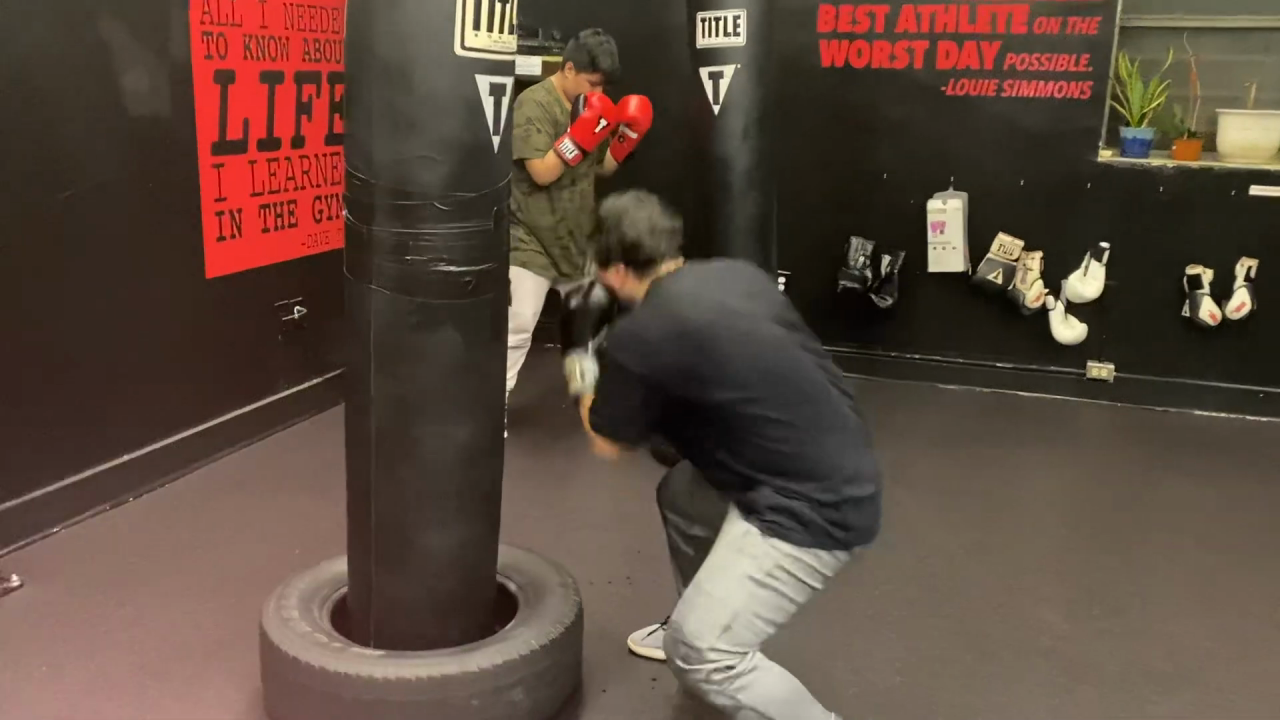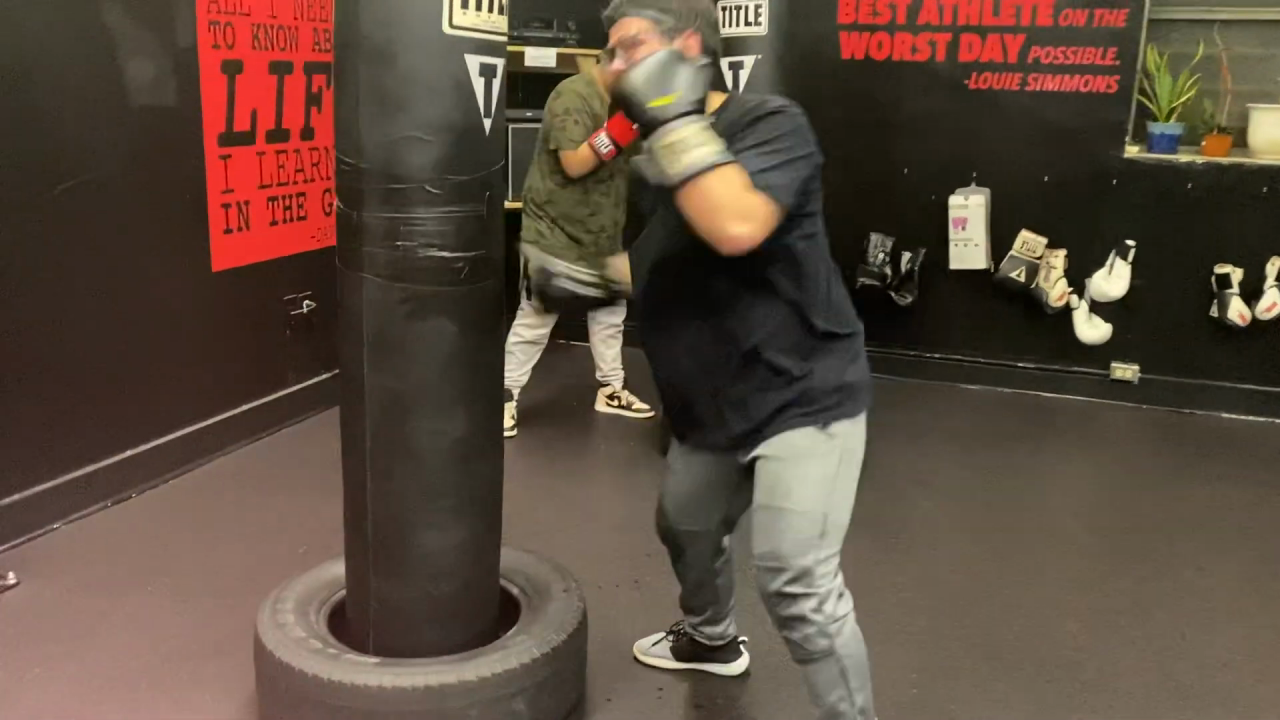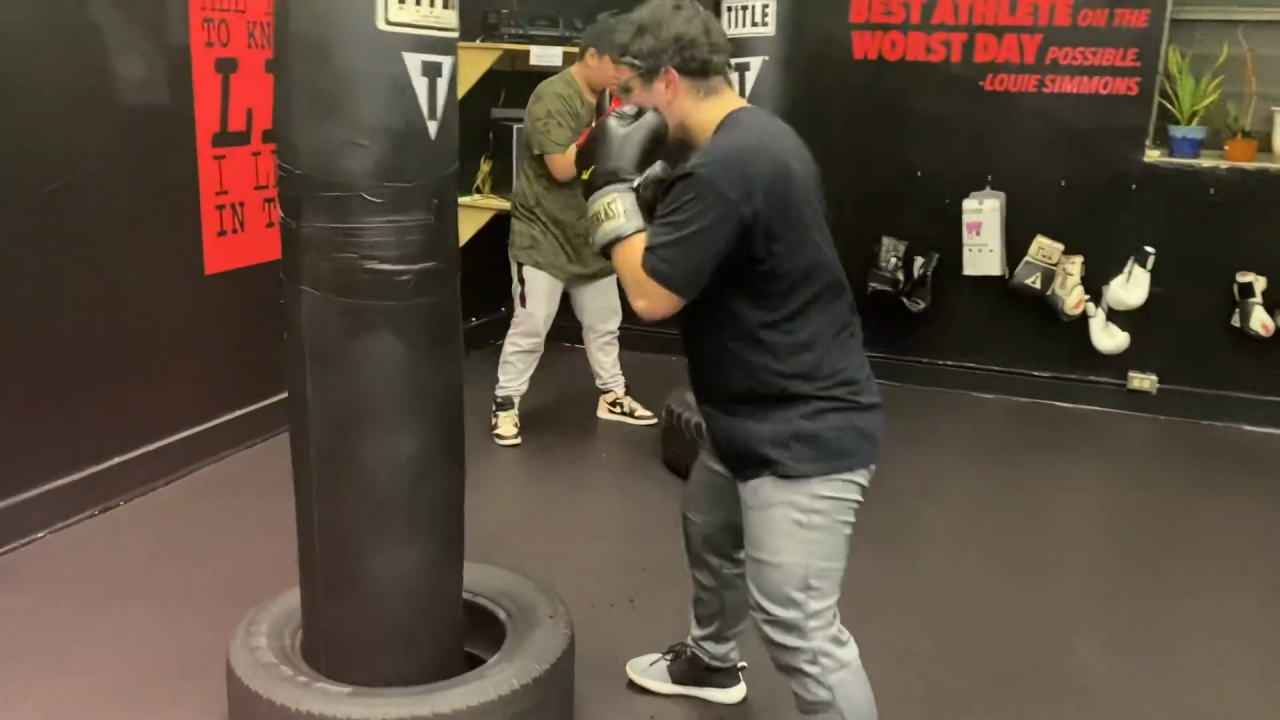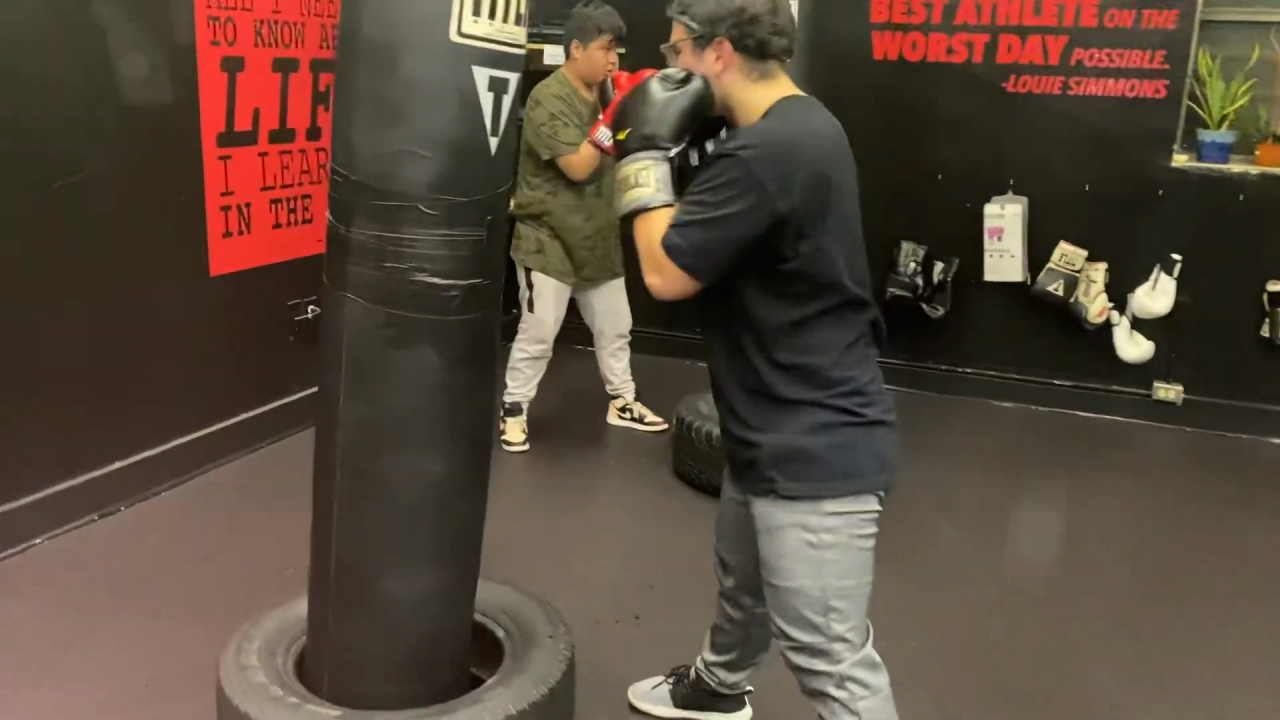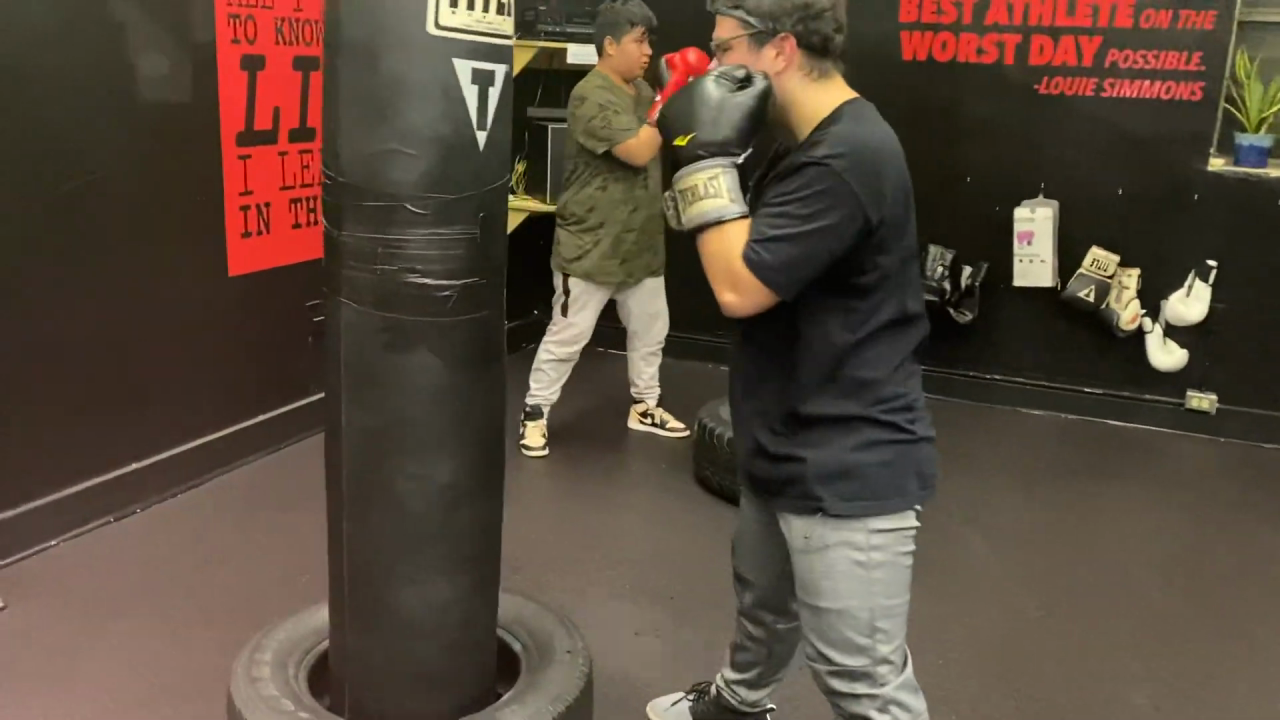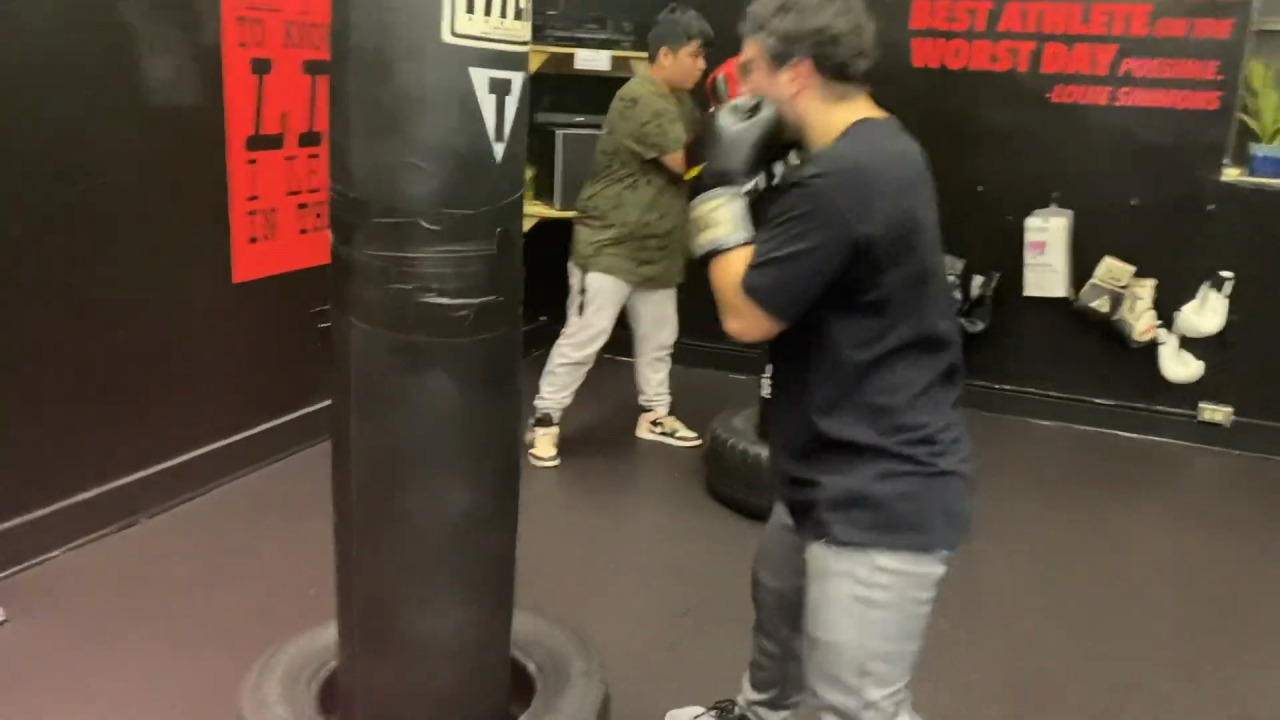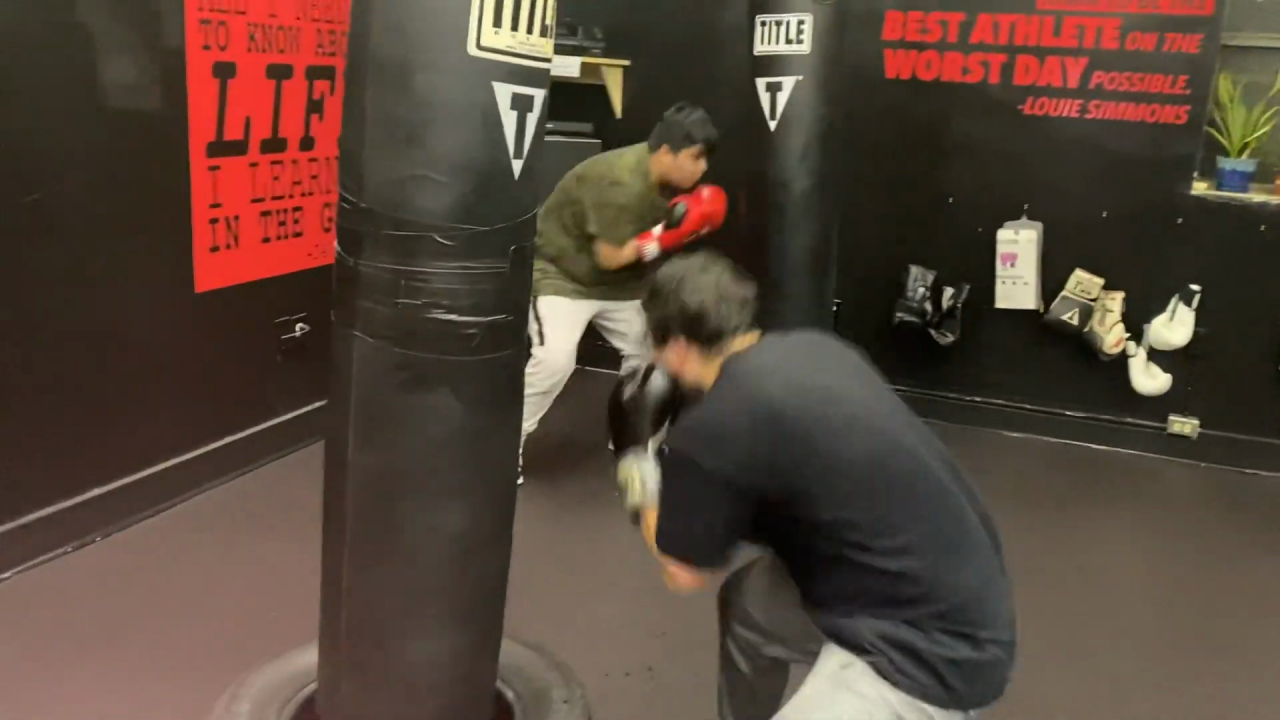
dt=0.3s
person 1, frame 1
left shoulder: (642, 337)
right shoulder: (736, 278)
left elbow: (609, 440)
left wrist: (580, 349)
left hip: (810, 508)
right hip: (826, 471)
left knee: (705, 653)
right knee: (683, 496)
right ankle: (697, 639)
person 1, frame 2
left shoulder: (771, 122)
right shoulder: (660, 151)
left elbow: (739, 229)
left wrist: (671, 115)
left hip: (809, 398)
right hip: (716, 400)
left knee: (796, 580)
right knee: (684, 520)
right ankle: (711, 636)
person 1, frame 3
left shoulder: (722, 168)
right shoulder: (762, 137)
left elbow: (652, 297)
left wrist: (613, 184)
right wrist: (652, 197)
left hip: (807, 432)
right hip: (756, 415)
left knee: (798, 628)
right knee: (710, 525)
right ankle: (711, 659)
person 1, frame 4
left shoulder: (762, 154)
right shoulder: (809, 126)
left elbow: (666, 274)
left wrist: (646, 150)
right wrist: (663, 150)
left hip: (814, 447)
right hip: (780, 430)
left knee: (826, 654)
right knee: (743, 571)
person 1, frame 5
left shoulder: (847, 158)
right shoulder: (825, 141)
left elbow: (739, 289)
right elbow: (757, 252)
left wrist: (706, 158)
right wrist: (704, 154)
left hip: (847, 467)
right hip: (791, 449)
right knee: (763, 594)
person 1, frame 6
left shoulder: (844, 176)
right shoulder: (881, 149)
left elbow: (747, 316)
right elbow: (792, 265)
left wrist: (722, 186)
right wrist: (735, 179)
left hip: (879, 490)
right hip: (832, 466)
right knee: (780, 596)
person 1, frame 7
left shoulder: (717, 434)
right shoulder: (811, 348)
left elbow: (685, 570)
left wrist: (638, 458)
left hip: (935, 643)
right knee: (745, 601)
person 2, frame 1
left shoulder: (588, 105)
right shoulder: (534, 105)
left elbow: (601, 168)
right elbow: (541, 173)
left wrist: (627, 136)
right wrist: (583, 132)
left hip: (574, 238)
right hip: (529, 239)
right knee: (516, 326)
person 2, frame 2
right shoulder: (573, 94)
left elbow: (633, 164)
right elbow: (574, 164)
right wrist: (620, 128)
left hip: (599, 231)
right hip: (553, 229)
left knee: (610, 313)
right knee: (534, 319)
left ankle: (610, 389)
right ankle: (505, 395)
person 2, frame 3
left shoulder: (607, 99)
right shoulder: (552, 97)
right elbow: (563, 168)
left hip: (590, 236)
right hip: (543, 236)
left knee: (604, 322)
right knee: (530, 328)
left ankle: (612, 395)
right ankle: (505, 405)
person 2, frame 4
left shoulder: (604, 91)
right shoulder: (548, 99)
right elbow: (577, 167)
left hip: (599, 240)
right hip: (548, 242)
left knee: (615, 327)
right knee: (537, 334)
left ankle: (621, 401)
right ankle: (513, 411)
person 2, frame 5
left shoulder: (640, 90)
right shoulder: (591, 96)
right elbow: (641, 151)
right wrist: (672, 95)
left hip: (639, 241)
right hip: (591, 243)
left knee: (650, 328)
right knee: (568, 334)
left ankle: (645, 406)
right ankle: (535, 413)
person 2, frame 6
left shoulder: (673, 97)
right shoulder: (641, 99)
right elbow: (685, 163)
left hip: (654, 244)
right hip: (609, 243)
left knee: (659, 336)
right knee: (584, 338)
left ankle: (654, 414)
right ankle: (545, 420)
person 2, frame 7
left shoulder: (663, 184)
right shoulder: (620, 181)
left elbow: (651, 242)
right elbow: (609, 257)
left wrist: (685, 226)
right wrist: (670, 234)
right hip: (558, 273)
left knee: (646, 348)
right knee: (552, 361)
